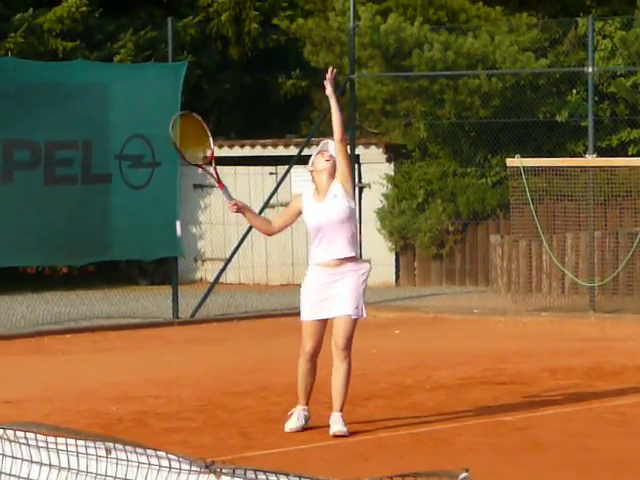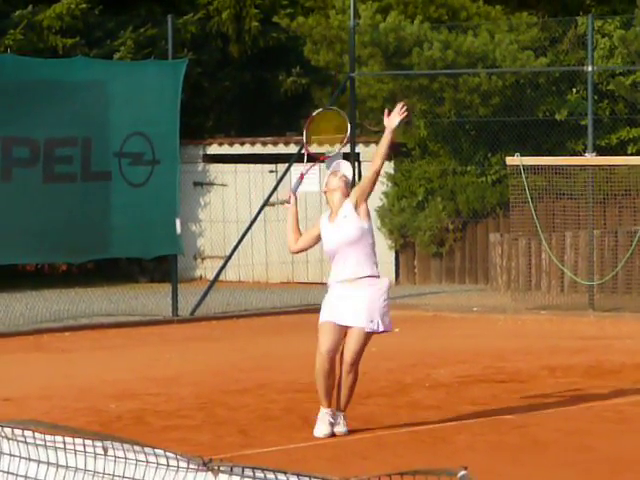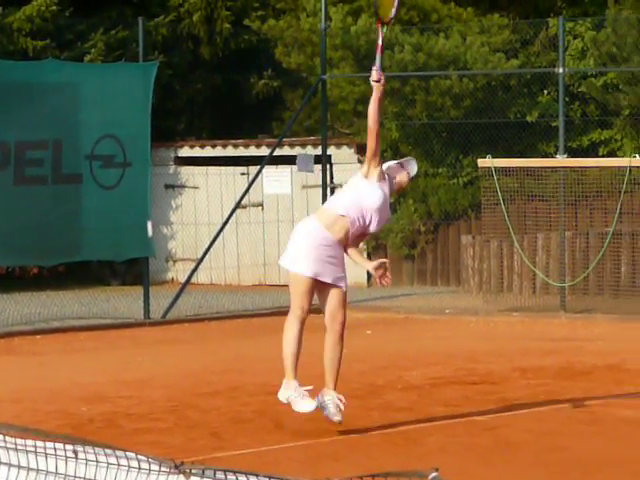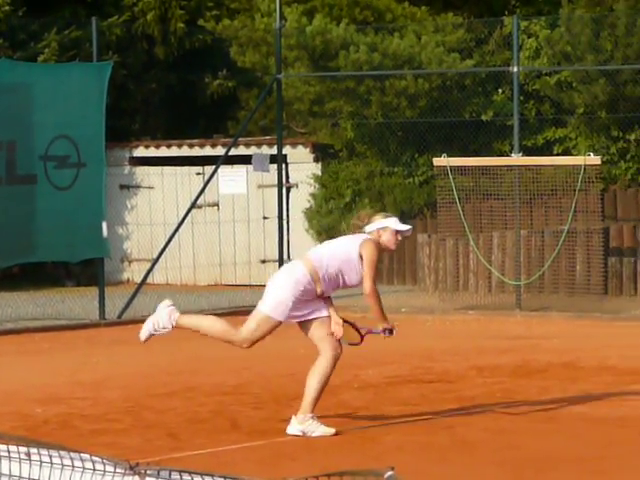
dt=0.3s
person 1, frame 1
left shoulder: (343, 185)
right shoulder: (303, 201)
left elbow: (340, 138)
right elbow: (269, 227)
left wrist: (331, 95)
right wrist: (245, 209)
left hip: (348, 275)
right hip: (317, 278)
left knee: (341, 348)
right knee: (309, 350)
left ankle: (337, 416)
right ankle: (302, 409)
person 1, frame 2
left shoulder: (356, 203)
right shoulder: (325, 223)
left elbow: (375, 168)
right elbow: (295, 245)
left wrist: (389, 131)
right wrist: (294, 207)
left hip: (366, 292)
right hip: (338, 294)
left knee: (350, 361)
right knee: (325, 353)
left ankle: (339, 413)
right ankle: (325, 410)
person 1, frame 3
left shoulder: (384, 213)
right shoulder: (372, 177)
right elbow: (373, 128)
left wrist: (369, 266)
right wrist: (377, 93)
left hip: (333, 254)
right hip: (311, 240)
left knee: (337, 326)
right knee: (299, 312)
left ankle: (329, 392)
right ankle: (290, 384)
person 1, frame 4
left shoulder: (354, 250)
right shoulder: (370, 243)
right elbow: (369, 288)
left wrist: (334, 316)
right wrist: (382, 321)
left hip: (306, 294)
right hip: (293, 285)
left knee: (332, 351)
right knee: (241, 337)
left ankle: (303, 418)
right ankle: (172, 317)
